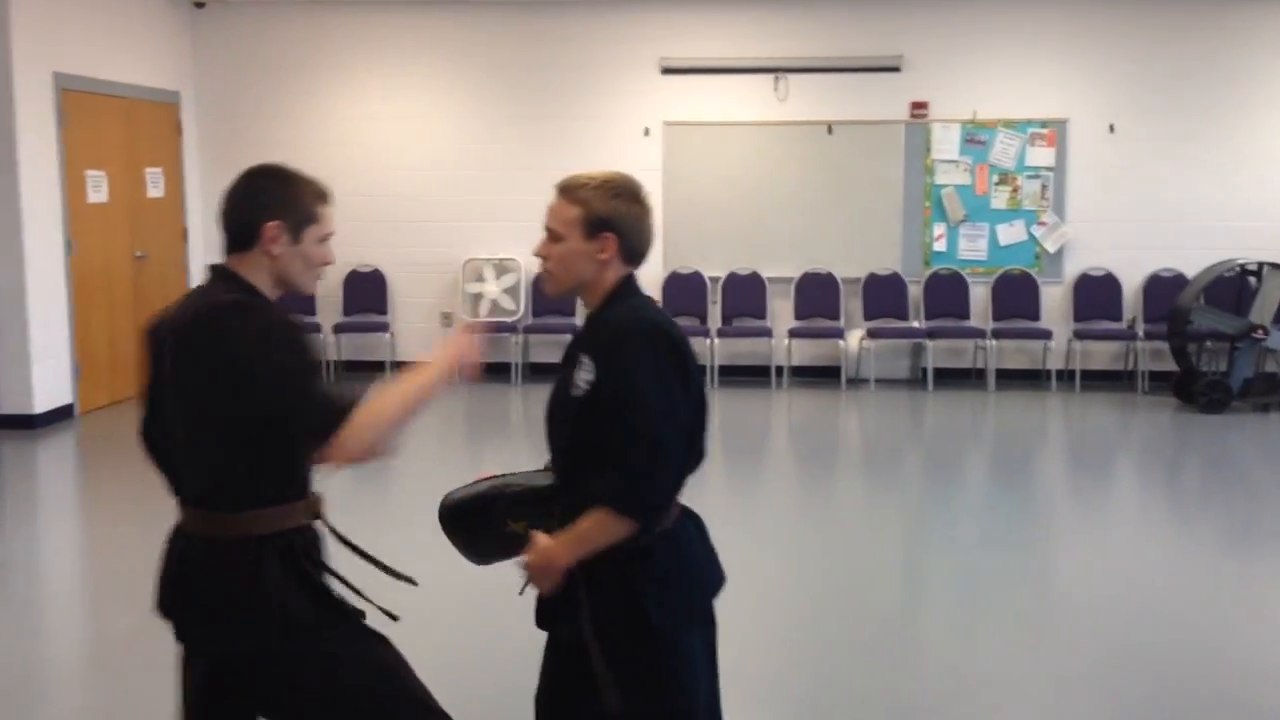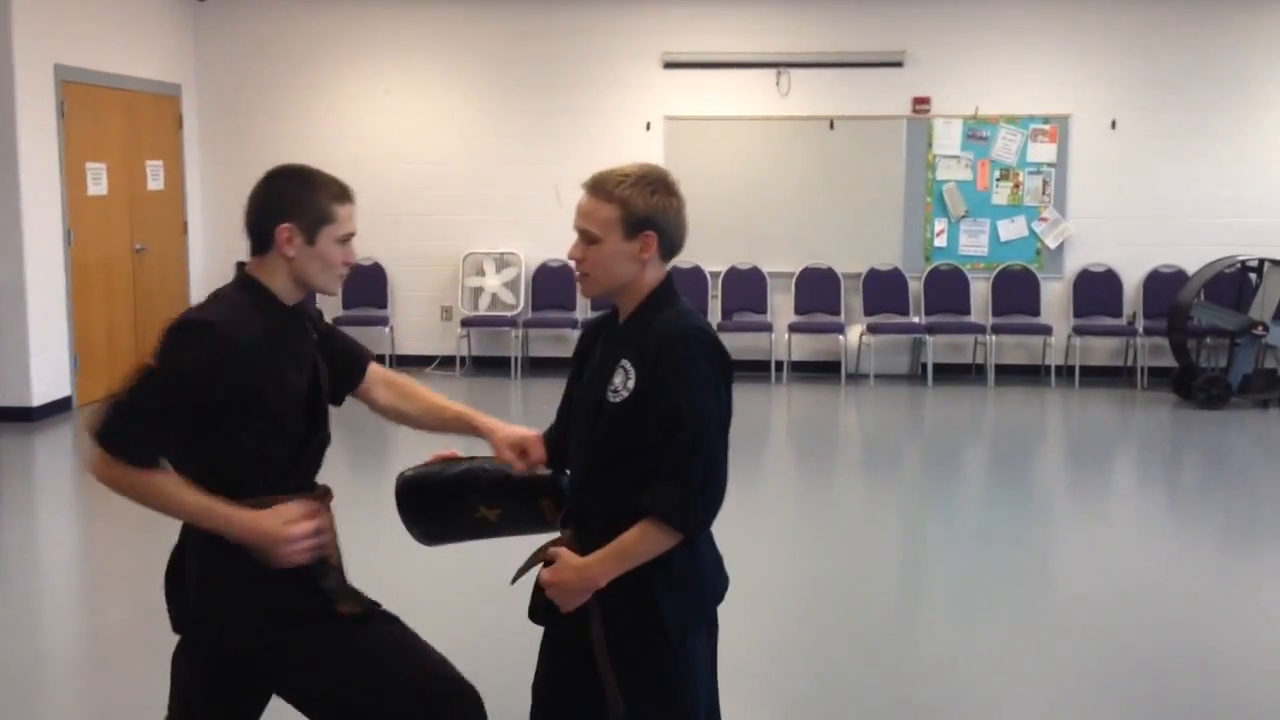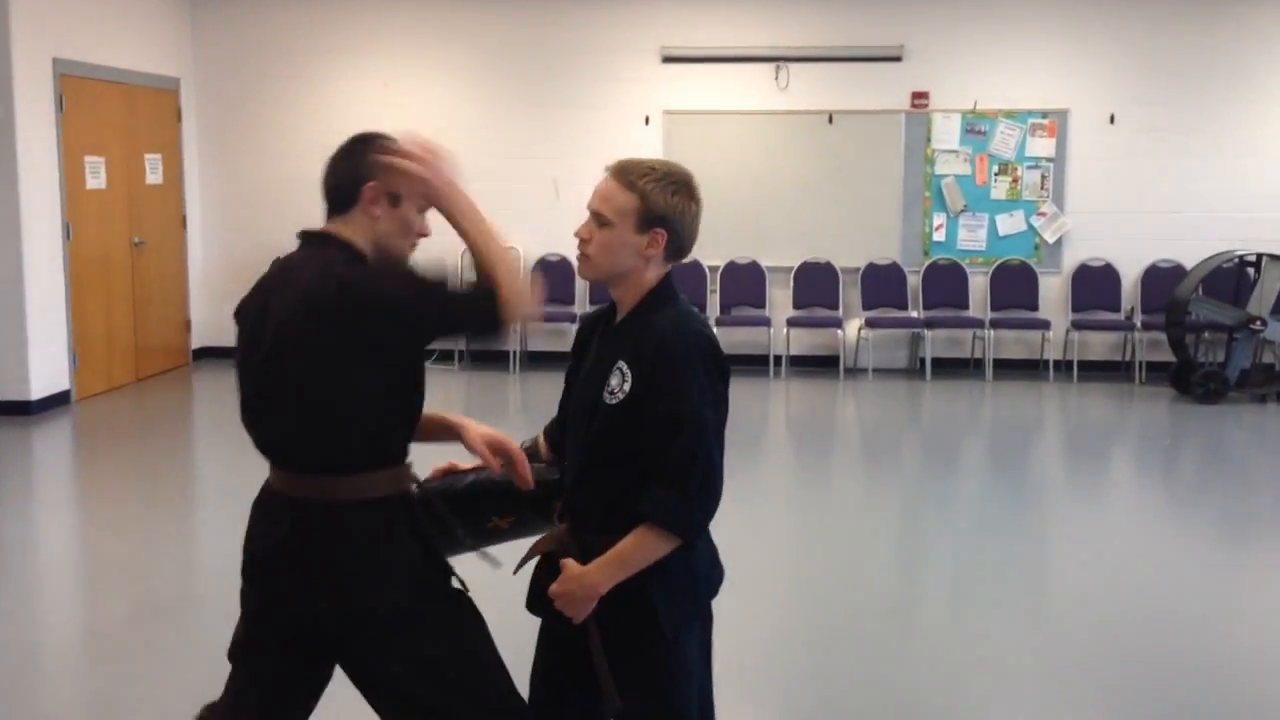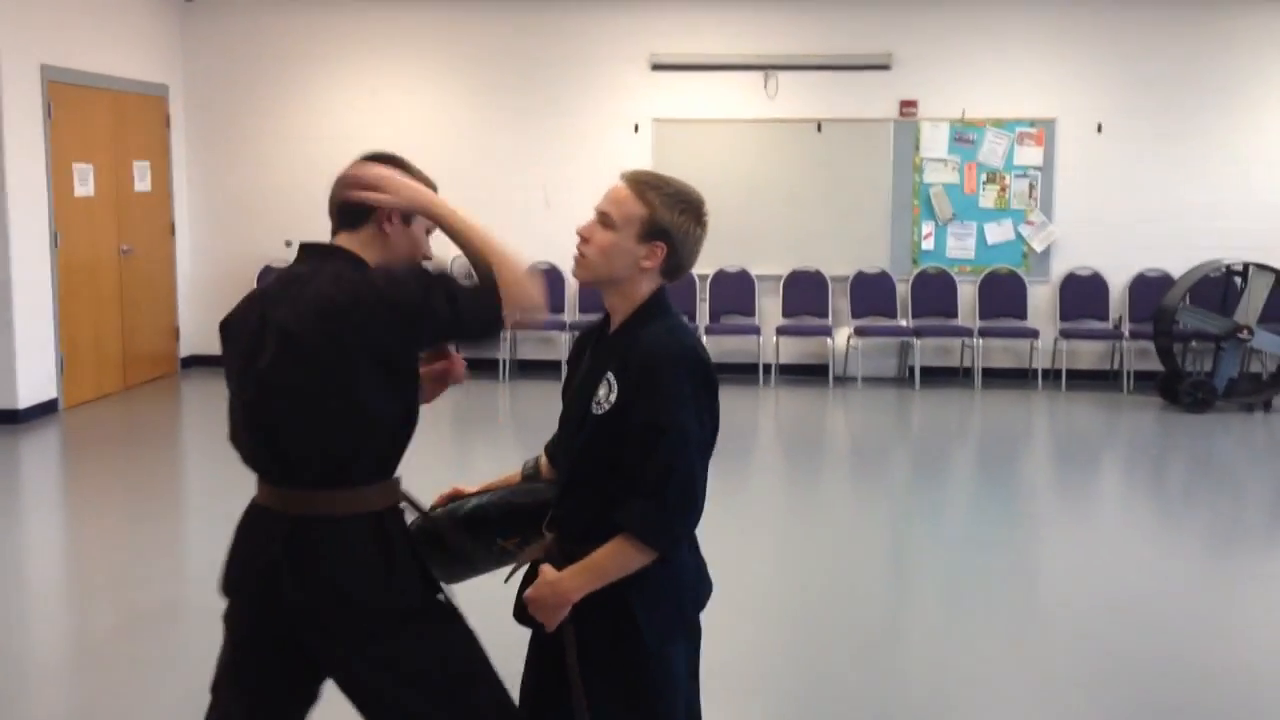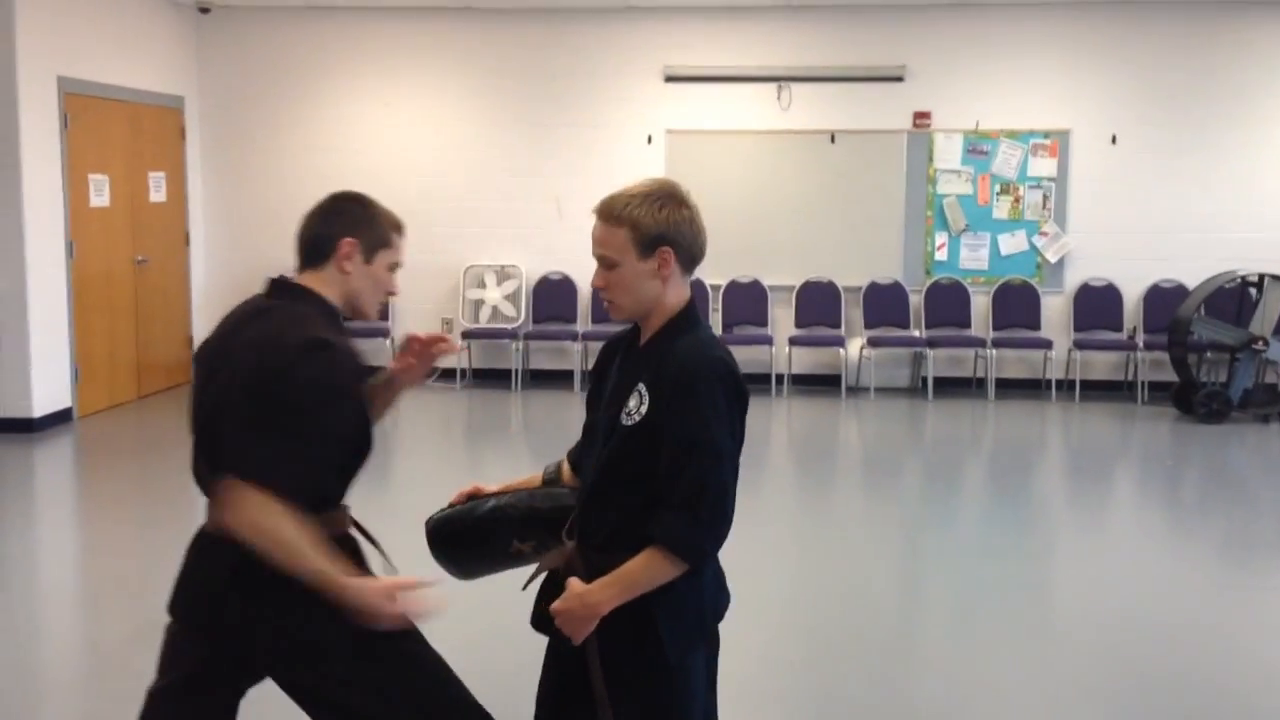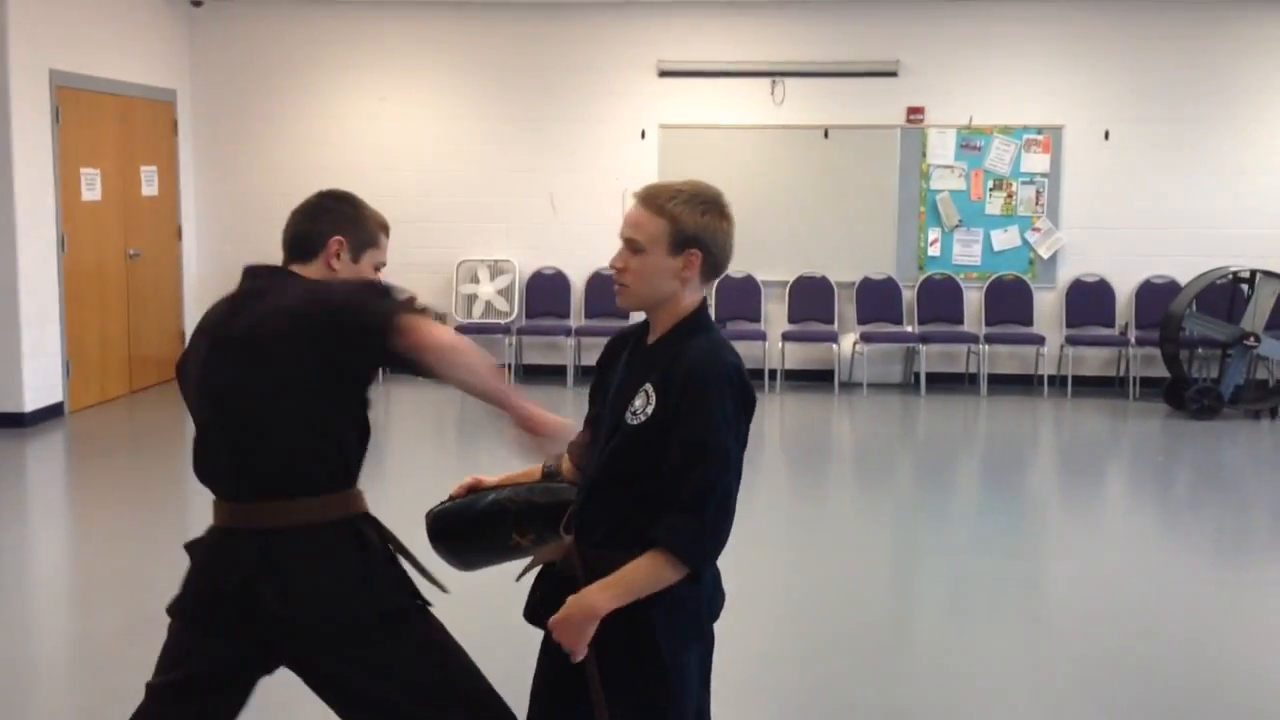
dt=0.3s
person 1, frame 1
left shoulder: (189, 321)
right shoulder: (247, 325)
right elbow: (343, 442)
right wrist: (438, 369)
left hip: (202, 572)
right hip: (260, 579)
person 1, frame 2
left shoulder: (287, 318)
right shoulder: (214, 340)
left elbow: (376, 384)
right elbow: (116, 460)
left wrist: (484, 425)
right wrist: (248, 528)
right hip: (259, 581)
person 1, frame 3
left shoulder: (279, 287)
right shoulder: (359, 290)
right elbow: (514, 300)
left wrist: (457, 424)
right wrist: (448, 195)
left hip: (286, 534)
right hip: (362, 545)
person 1, frame 4
left shoulder: (258, 306)
right shoulder: (384, 296)
right elbow: (519, 293)
left wrist: (412, 386)
right wrist: (433, 206)
left hip: (267, 549)
right hip: (354, 562)
person 1, frame 5
left shoulder: (247, 325)
right shoulder: (318, 354)
right elbow: (247, 507)
left wrist: (395, 382)
right wrist: (349, 589)
left hip: (219, 575)
right hip: (293, 588)
person 1, frame 6
left shoulder: (216, 325)
right shoulder: (328, 307)
right elbow: (435, 344)
right wrist: (522, 410)
left hip: (229, 566)
right hip: (326, 571)
person 2, frame 1
left shoulder: (638, 336)
right shoulder: (606, 331)
left elbow: (645, 482)
left wrist: (561, 552)
left hip: (649, 581)
right hip: (604, 579)
person 2, frame 2
left shoulder: (683, 346)
right shoulder: (602, 334)
left elbow: (688, 499)
left wrist: (594, 572)
left hip: (656, 589)
right hip: (586, 577)
person 2, frame 3
left shoulder: (680, 345)
right shoulder: (600, 328)
left elbow: (686, 500)
left wrist: (599, 578)
left hip: (648, 588)
right hip: (581, 569)
person 2, frame 4
left shoulder: (669, 357)
right shoulder: (598, 341)
left elbow: (666, 515)
left wrist: (572, 584)
right wrist: (491, 489)
left hip: (639, 598)
right hip: (574, 585)
person 2, frame 5
left shoulder: (702, 371)
right shoulder: (621, 352)
left elbow: (696, 529)
left wrist: (600, 597)
right wrist: (509, 492)
left hip: (656, 609)
right hip: (591, 595)
person 2, frame 6
left shoulder: (710, 374)
right shoulder: (627, 348)
left elbow: (696, 534)
left wrist: (598, 601)
right wrist: (508, 482)
left hip: (651, 607)
right hip: (590, 589)
